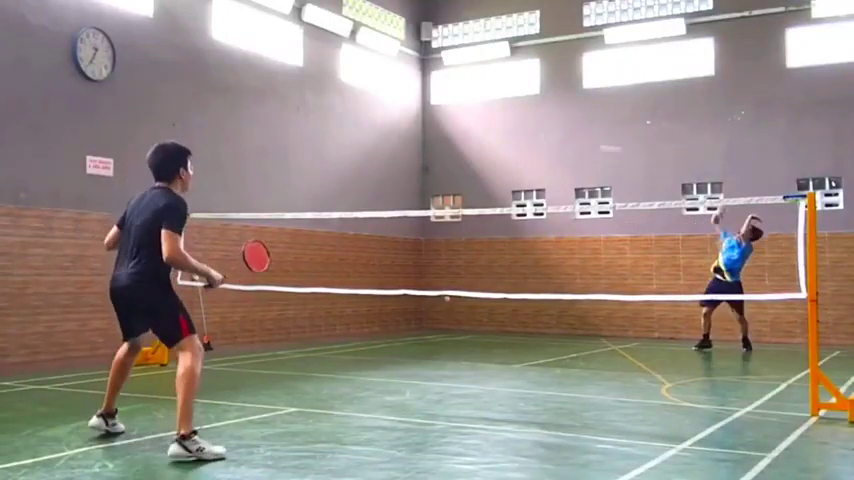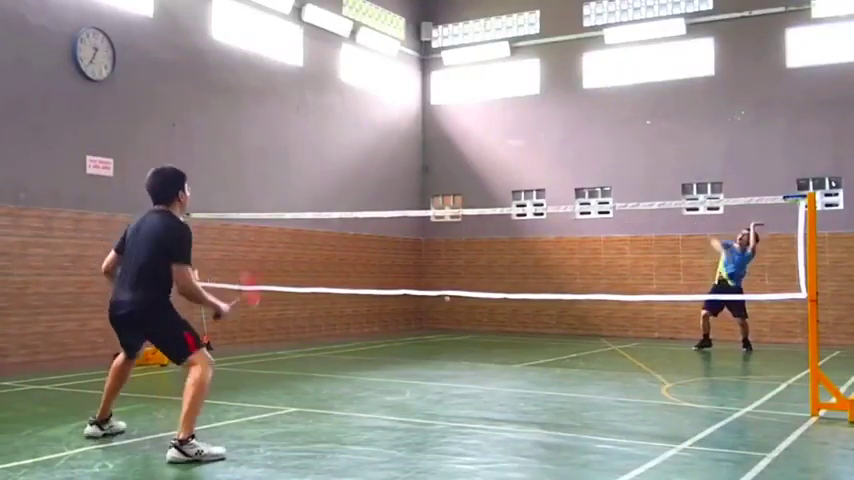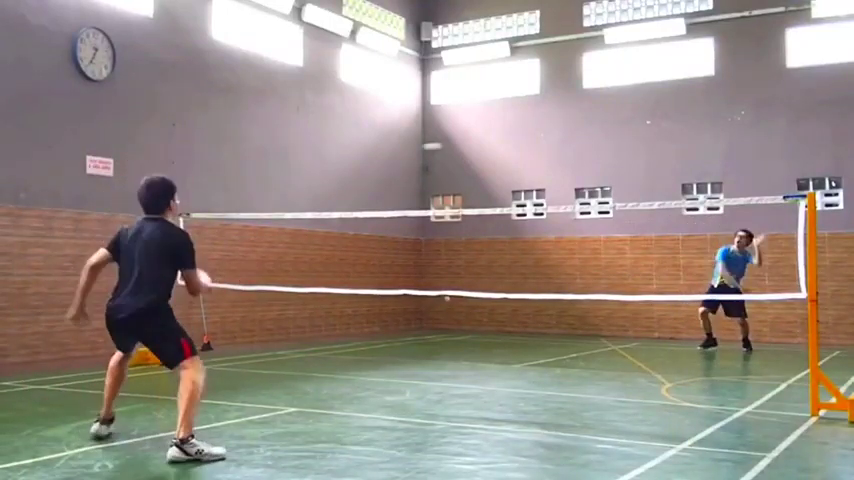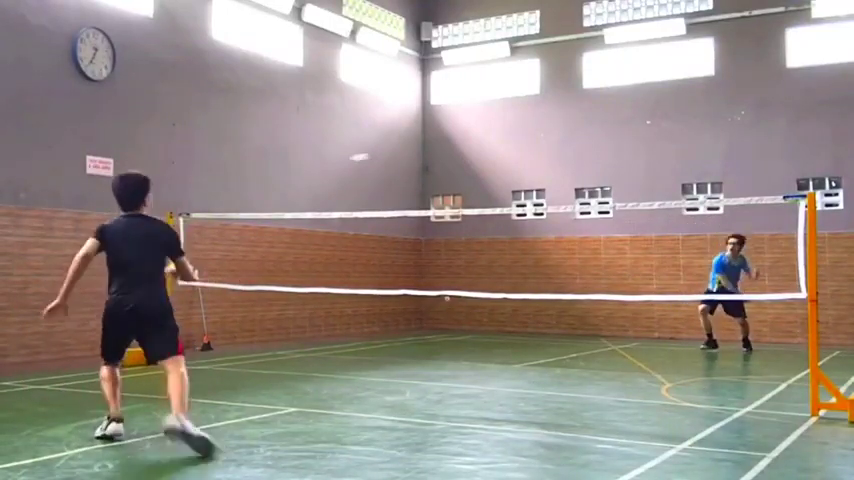
dt=0.1s
person 1, frame 1
left shoulder: (138, 201)
right shoulder: (173, 204)
left elbow: (110, 241)
right elbow: (170, 255)
right wrist: (209, 273)
left hip: (121, 286)
right hip: (149, 287)
left knee: (132, 344)
right knee: (191, 351)
left ankle: (106, 415)
right ankle: (185, 437)
person 1, frame 2
left shoulder: (137, 225)
right shoulder: (176, 229)
left elbow: (107, 268)
right elbow: (184, 285)
right wrist: (216, 305)
left hip: (120, 307)
right hip: (150, 308)
left knee: (129, 355)
right knee: (201, 363)
left ankle: (101, 420)
right ankle: (183, 442)
person 1, frame 3
left shoulder: (127, 233)
right shoulder: (179, 237)
left elbow: (93, 264)
right elbow: (195, 287)
left wrist: (79, 305)
right wrist: (203, 281)
left hip: (117, 312)
right hip: (154, 313)
left knee: (122, 355)
right knee: (193, 369)
left ankle: (105, 420)
right ankle: (183, 442)
person 1, frame 4
left shoulder: (107, 229)
right shoulder: (163, 230)
left elbow: (83, 256)
right elbow: (186, 273)
left wrist: (62, 298)
right wrist: (178, 271)
left hip: (118, 309)
right hip: (154, 308)
left knee: (109, 365)
right knee: (175, 365)
left ankle: (114, 419)
right ankle: (178, 420)
person 2, frame 1
left shoulder: (748, 246)
right shoulder: (729, 237)
left elbow: (745, 236)
right elbow: (715, 223)
left wrist: (750, 218)
right wrist: (717, 216)
left hip: (733, 283)
right hip: (718, 281)
left knee: (739, 316)
right knee: (706, 312)
left ankle: (745, 340)
right ankle: (705, 340)
person 2, frame 2
left shoulder: (748, 254)
right shoulder: (728, 247)
left elbow: (752, 247)
right elbow: (715, 242)
left wrist: (753, 228)
right wrist: (722, 249)
left hip: (735, 289)
right hip: (719, 287)
left knee: (741, 321)
right knee: (705, 314)
left ankle: (745, 342)
right ankle: (705, 340)
person 2, frame 3
left shoulder: (747, 254)
right shoulder: (724, 251)
left elbow: (757, 263)
right elbow: (723, 270)
left wrist: (757, 246)
right wrist: (736, 284)
left hip: (733, 290)
right hip: (717, 287)
left knee: (742, 320)
right knee: (703, 311)
left ankle: (746, 341)
right ankle: (709, 338)
person 2, frame 4
left shoulder: (742, 260)
right shoulder: (719, 260)
left elbow: (750, 275)
right elbow: (723, 280)
left wrist: (754, 274)
right wrist: (738, 292)
left hip: (731, 291)
right hip: (714, 289)
left knee: (742, 320)
right knee: (702, 309)
left ankle: (746, 341)
right ankle: (711, 340)
